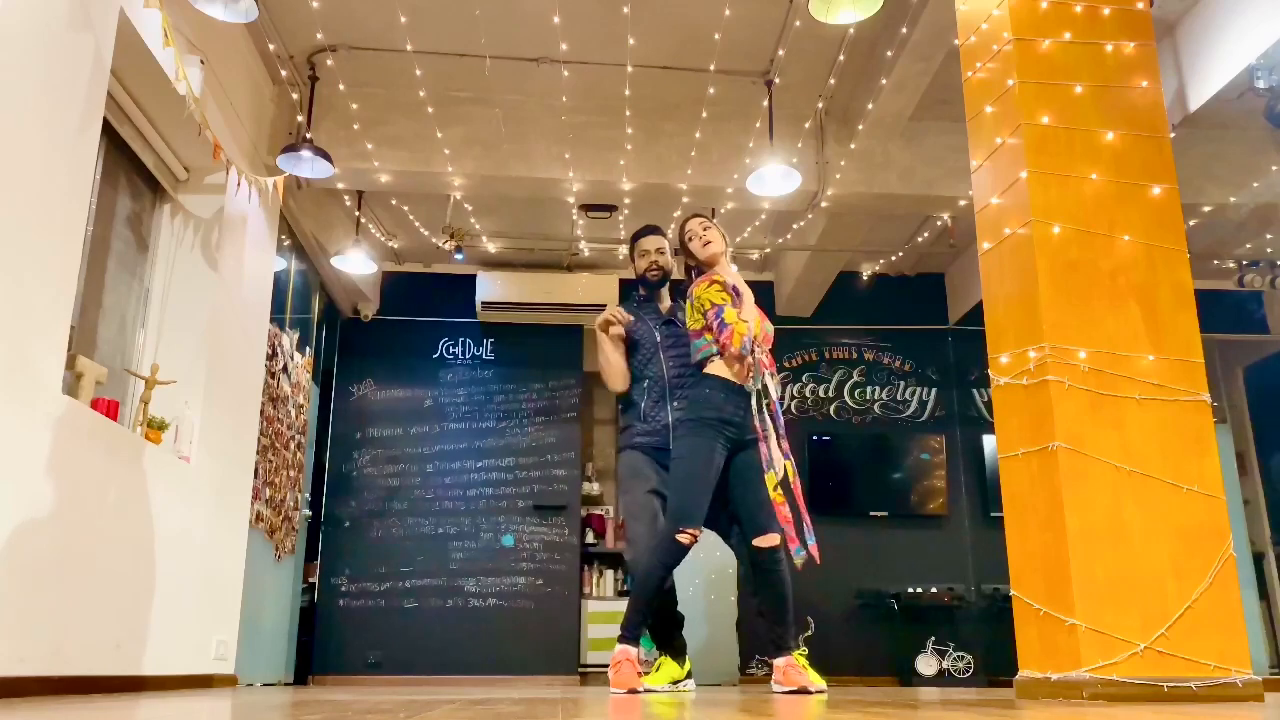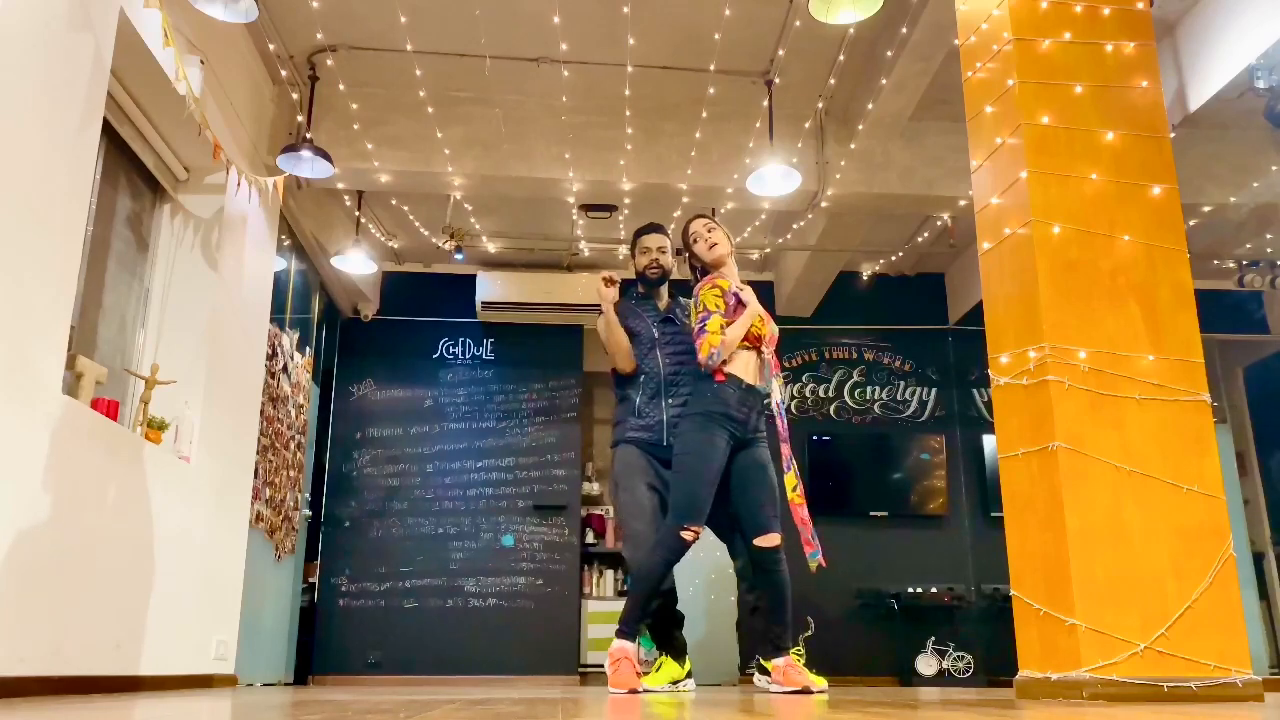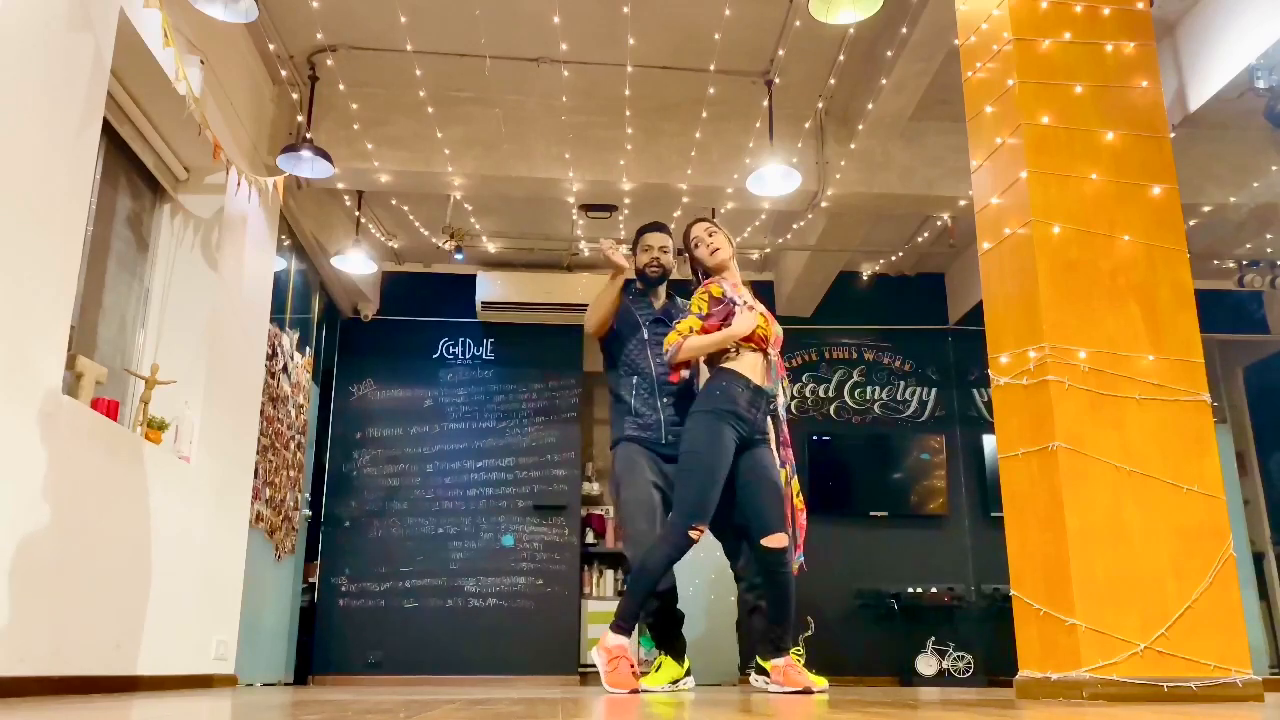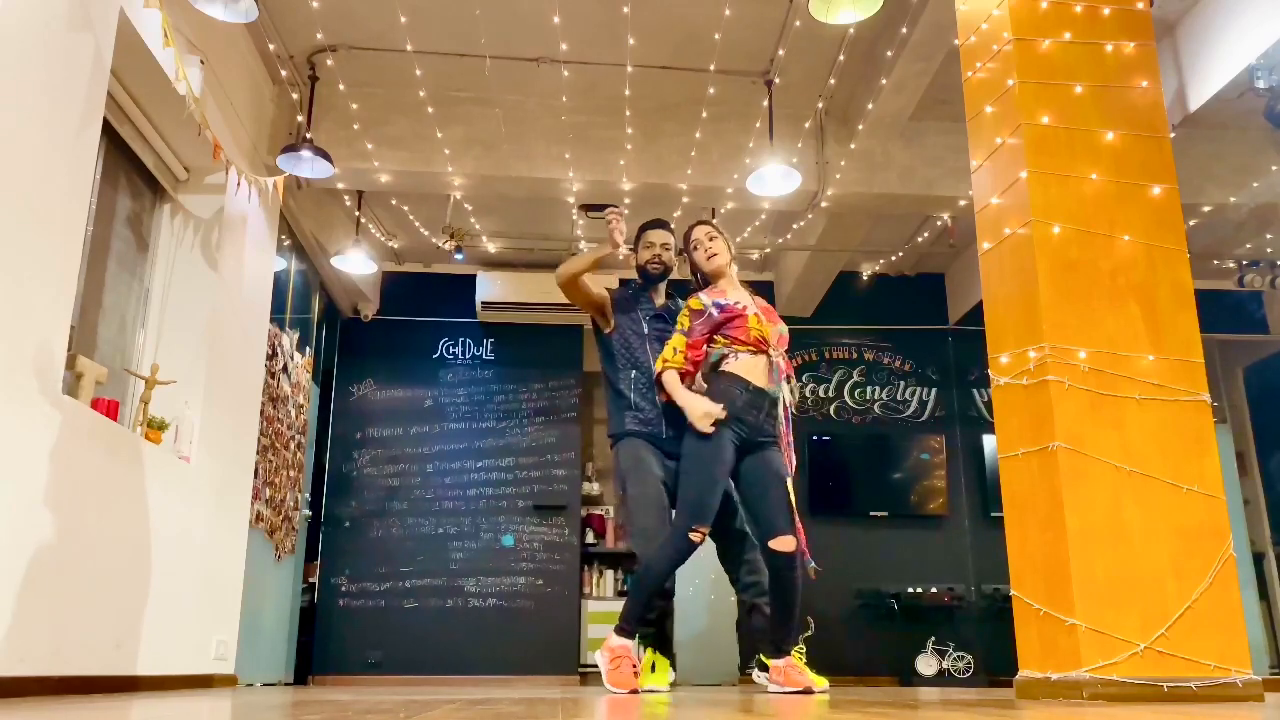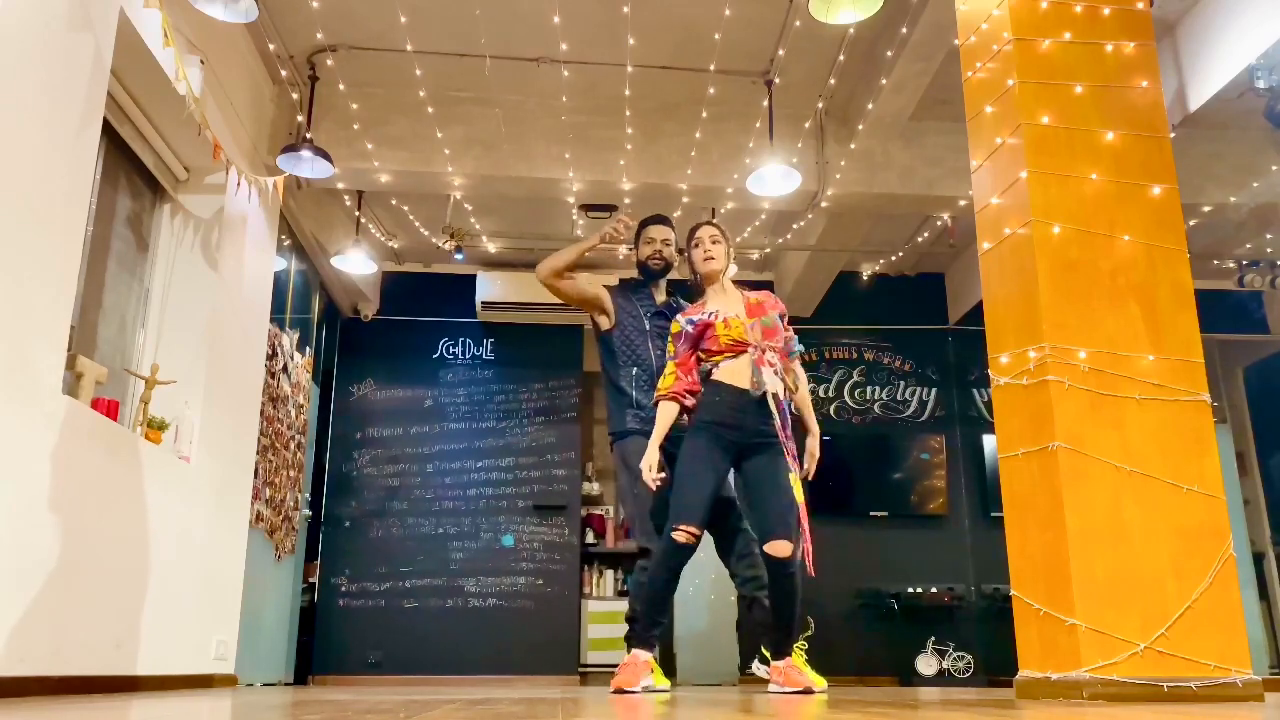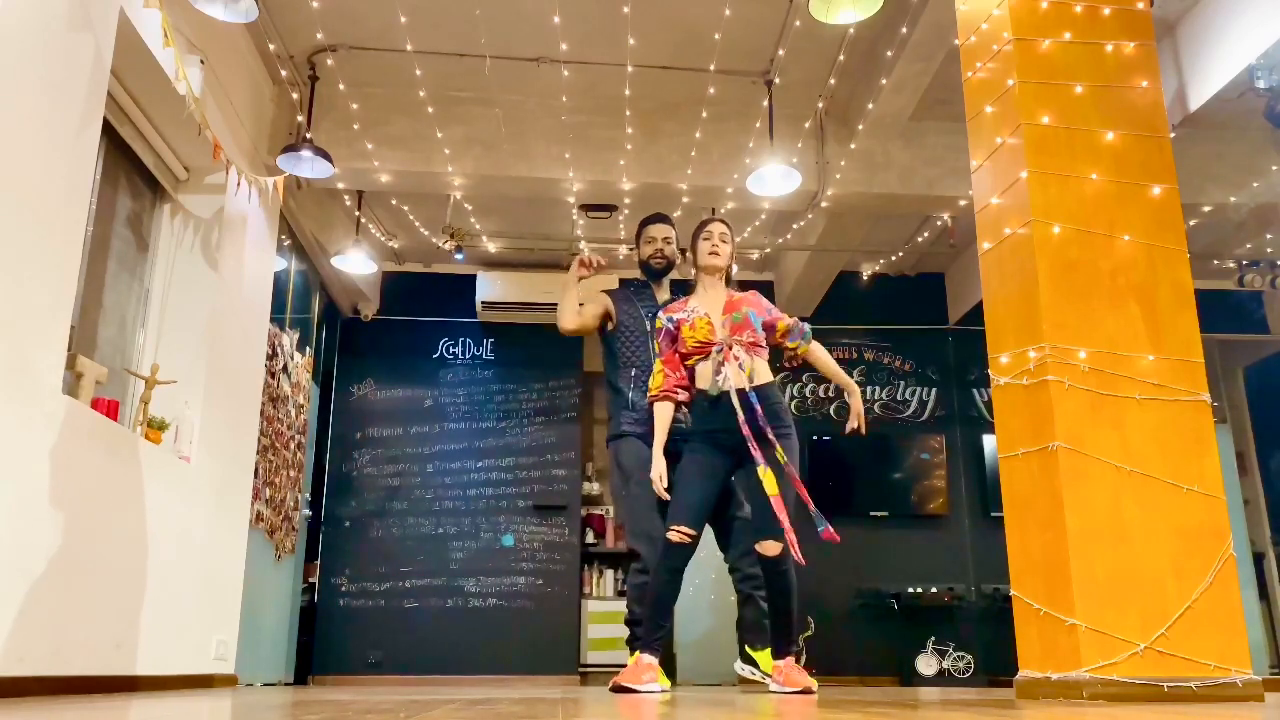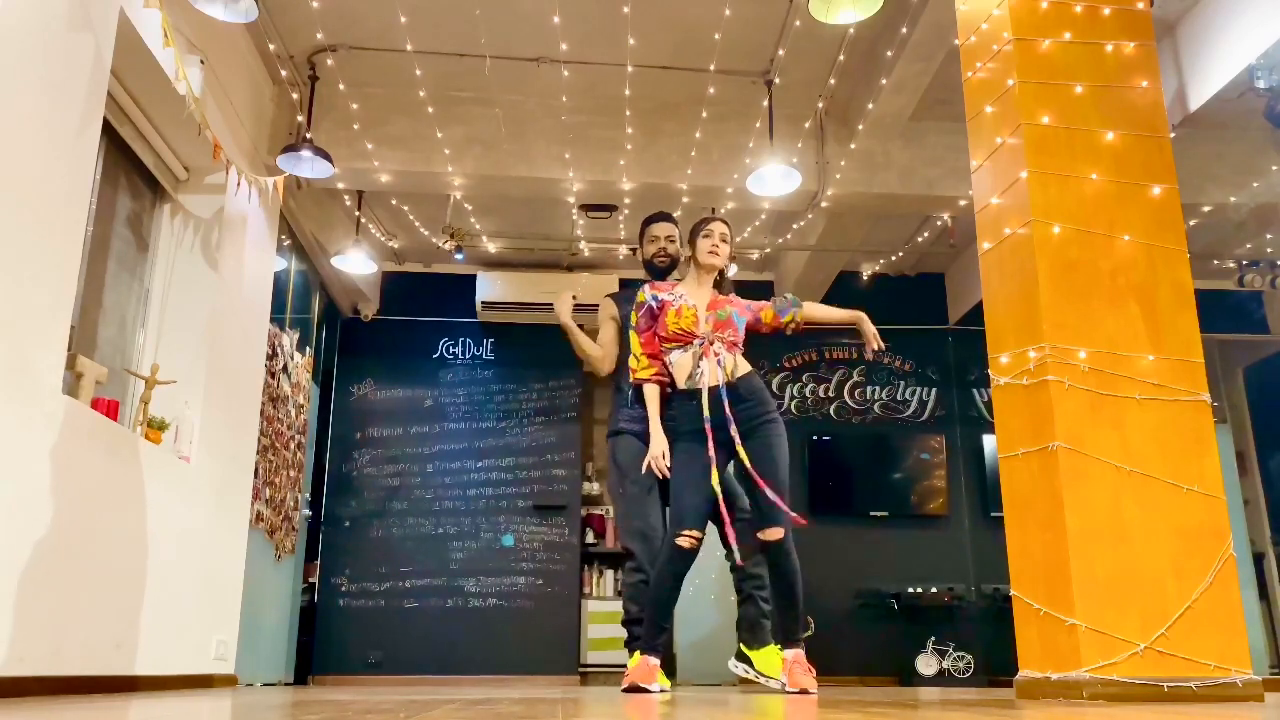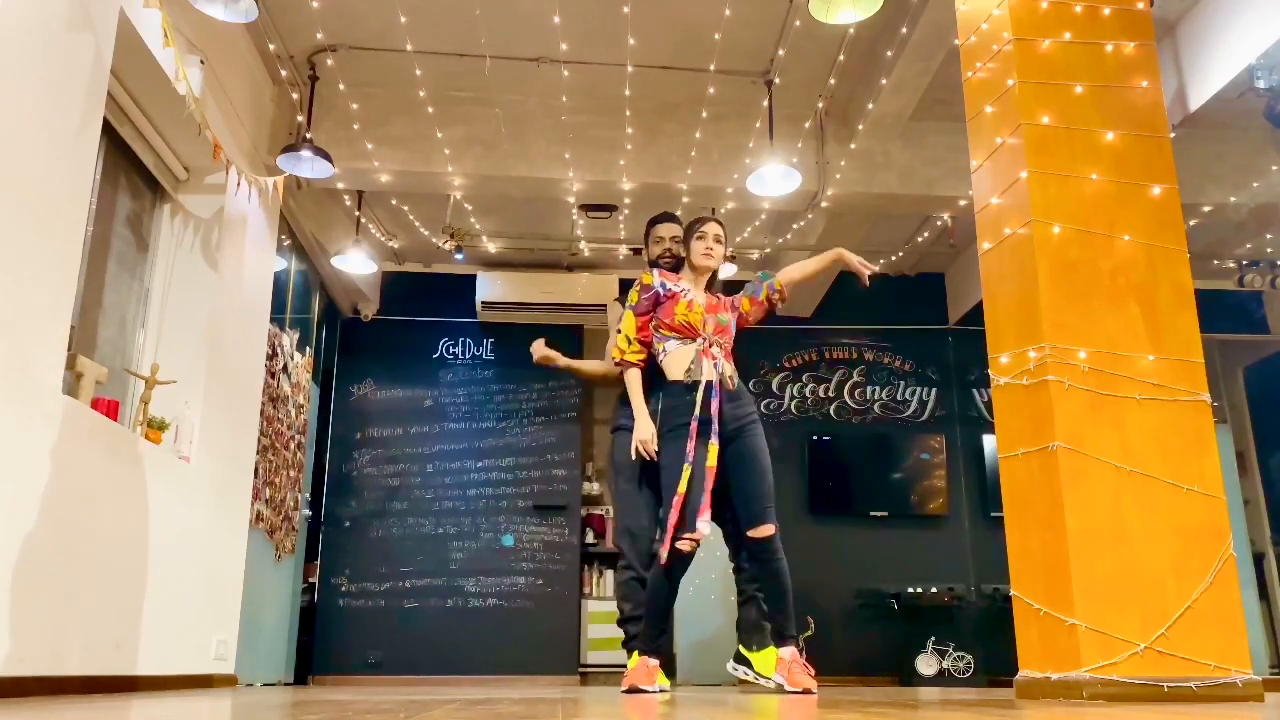
dt=0.2s
person 1, frame 1
left shoulder: (741, 297)
right shoulder: (710, 286)
right elbow: (738, 347)
left wrist: (775, 439)
right wrist: (748, 303)
left hip: (750, 422)
right hip: (711, 413)
left knee: (769, 541)
right knee: (680, 534)
left ankle: (786, 661)
right ankle: (626, 649)
person 1, frame 2
left shoulder: (743, 296)
right shoulder: (715, 287)
right elbow: (713, 356)
left wrist: (773, 439)
right wrist: (751, 312)
left hip: (751, 423)
right hip: (715, 412)
left knee: (768, 541)
right knee: (683, 531)
left ankle: (781, 662)
right ankle: (623, 646)
person 1, frame 3
left shoulder: (749, 301)
right shoulder: (715, 291)
right elbow: (676, 350)
left wrist: (773, 441)
right wrist: (736, 330)
left hip: (755, 425)
right hip: (720, 410)
left knee: (775, 540)
right knee: (687, 528)
left ankle: (781, 662)
right ankle: (616, 640)
person 1, frame 4
left shoulder: (762, 307)
right shoulder: (705, 302)
right elbow: (667, 366)
left wrist: (785, 441)
right wrist: (688, 400)
left hip: (763, 430)
right hip: (721, 418)
left knee: (785, 543)
right knee: (690, 532)
left ankle: (782, 662)
right ankle: (621, 642)
person 1, frame 5
left shoulder: (766, 302)
right shoulder: (691, 319)
left elbow: (792, 366)
right elbow: (674, 387)
left wrist: (812, 428)
right wrist: (654, 445)
left hip: (768, 431)
right hip: (714, 424)
left knee: (783, 549)
right knee: (680, 536)
left ankle: (783, 662)
right ankle: (639, 654)
person 1, frame 6
left shoulder: (752, 303)
right shoulder: (673, 316)
left elbow: (803, 343)
right elbow: (666, 387)
left wrist: (849, 386)
right wrist: (658, 453)
left hip: (766, 421)
right hip: (709, 430)
left knee: (772, 546)
right knee: (677, 537)
left ankle: (785, 661)
right ankle: (645, 659)
person 1, frame 7
left shoulder: (735, 307)
right shoulder: (656, 296)
left elbow: (793, 311)
right elbow: (644, 367)
left wrist: (856, 316)
right wrist: (655, 431)
left hip: (752, 411)
right hip: (694, 423)
left knee: (773, 534)
right knee: (683, 538)
left ankle: (793, 654)
right ankle: (648, 658)
person 1, frame 8
left shoulder: (726, 307)
right shoulder: (656, 284)
left elbow: (778, 282)
right elbow: (629, 351)
left wrist: (836, 254)
right wrist: (640, 415)
left hip: (737, 414)
right hip: (684, 417)
left knee: (762, 533)
right knee: (683, 538)
left ankle: (787, 654)
right ankle: (646, 658)
person 2, frame 1
right shoulder: (620, 321)
right elbow: (617, 383)
right wrist: (605, 333)
right hip: (643, 451)
right knee: (645, 555)
right ankle: (672, 658)
person 2, frame 2
left shoulder: (695, 312)
right shoulder: (619, 314)
right elbow: (625, 364)
right wrist: (607, 307)
right hip: (638, 446)
left knee: (748, 541)
right knee: (643, 552)
right ankle: (672, 656)
person 2, frame 3
left shoulder: (690, 314)
right shoulder: (616, 308)
right elbow: (593, 326)
right wrist: (615, 274)
right hip: (638, 445)
left knee: (744, 540)
right knee: (646, 551)
right ankle: (672, 657)
person 2, frame 4
right shoulder: (609, 304)
right elbow: (564, 277)
right wrist: (610, 246)
right hip: (638, 440)
left knee: (738, 539)
right knee: (652, 547)
right ankle: (658, 654)
person 2, frame 5
left shoulder: (687, 313)
right shoulder: (609, 301)
right elbow: (547, 274)
right wrist: (598, 238)
left hip: (687, 437)
right hip: (637, 436)
left knee: (736, 535)
right knee: (657, 545)
right ankle: (639, 655)
person 2, frame 6
right shoulder: (612, 302)
right elbow: (569, 324)
right wrist: (577, 273)
right hip: (635, 437)
left knee: (741, 530)
right knee: (651, 547)
left ankle: (757, 646)
person 2, frame 7
right shoulder: (617, 306)
right elbow: (603, 364)
right wrist: (566, 320)
right hip: (634, 435)
left knee: (745, 525)
right knee: (645, 547)
left ankle: (755, 645)
right ankle: (642, 655)
person 2, frame 8
right shoulder: (624, 306)
right elbow: (613, 366)
right wrist: (560, 359)
right hip: (636, 432)
left knee: (745, 525)
right knee: (636, 544)
left ankle: (754, 646)
right ankle: (640, 655)
